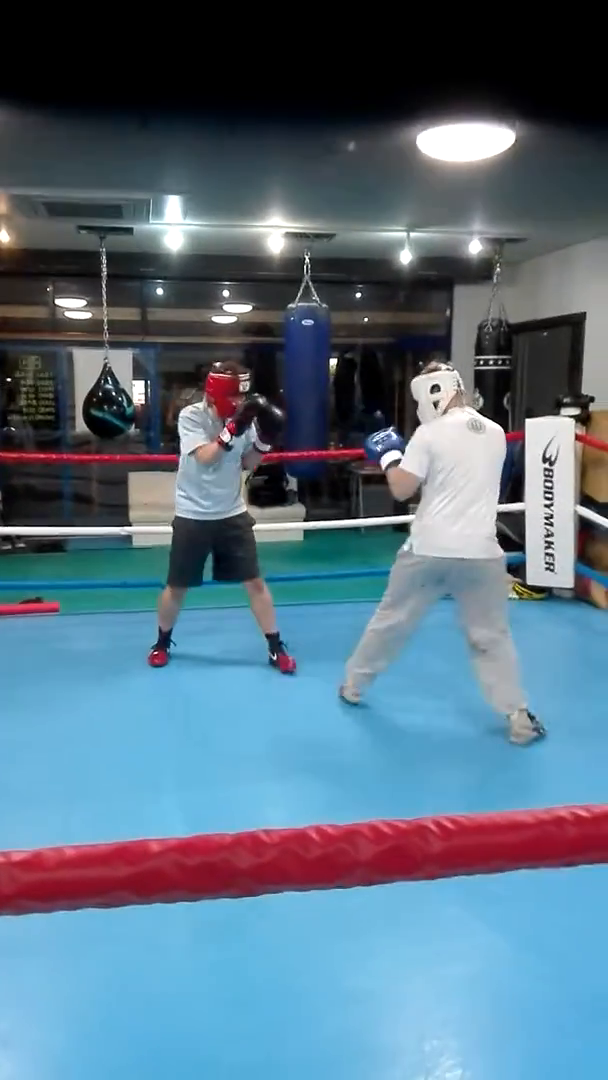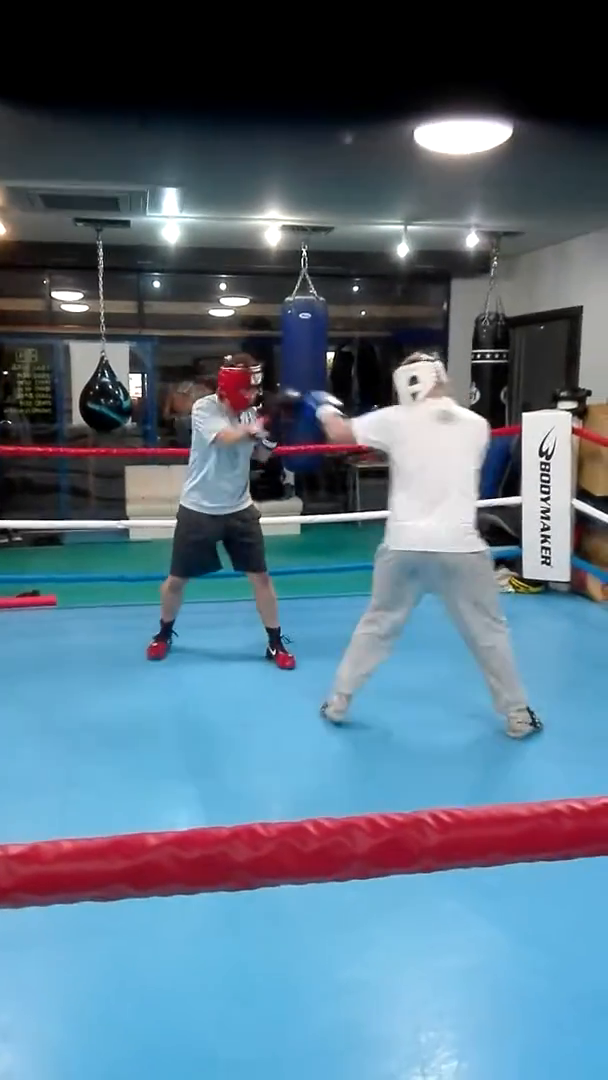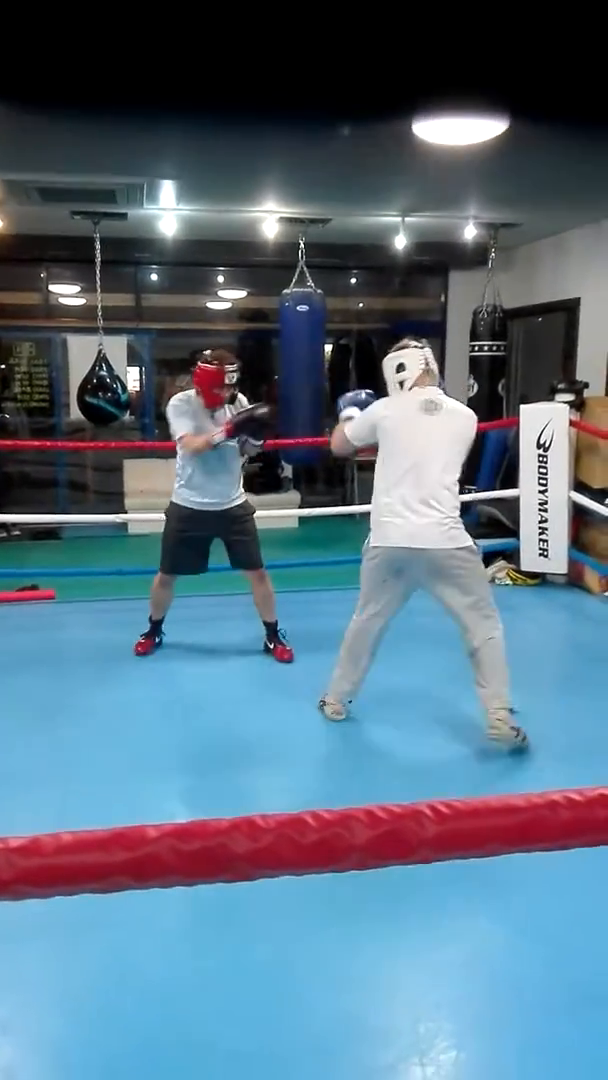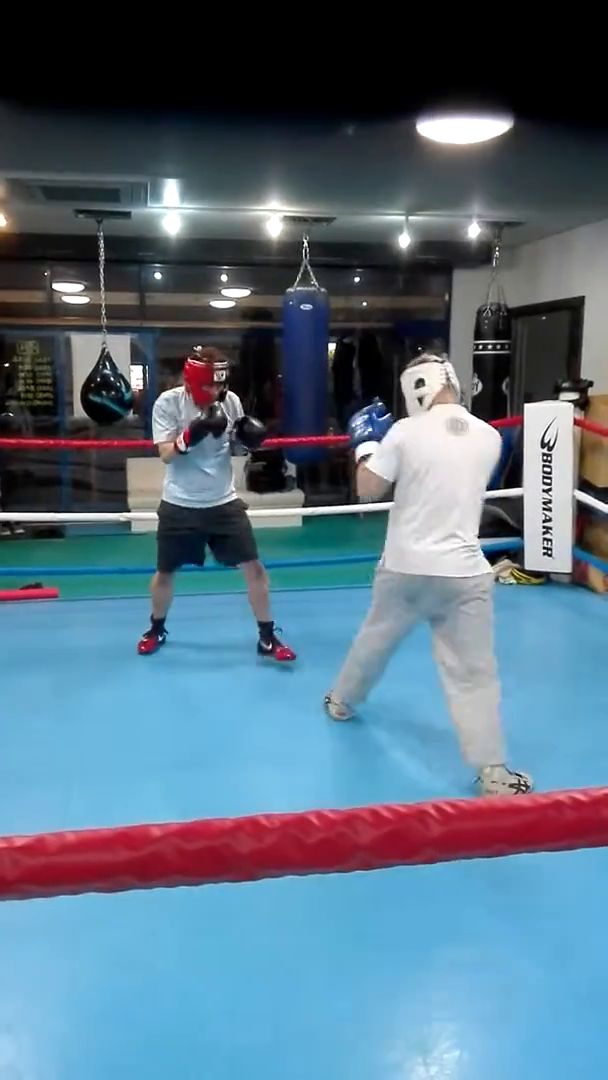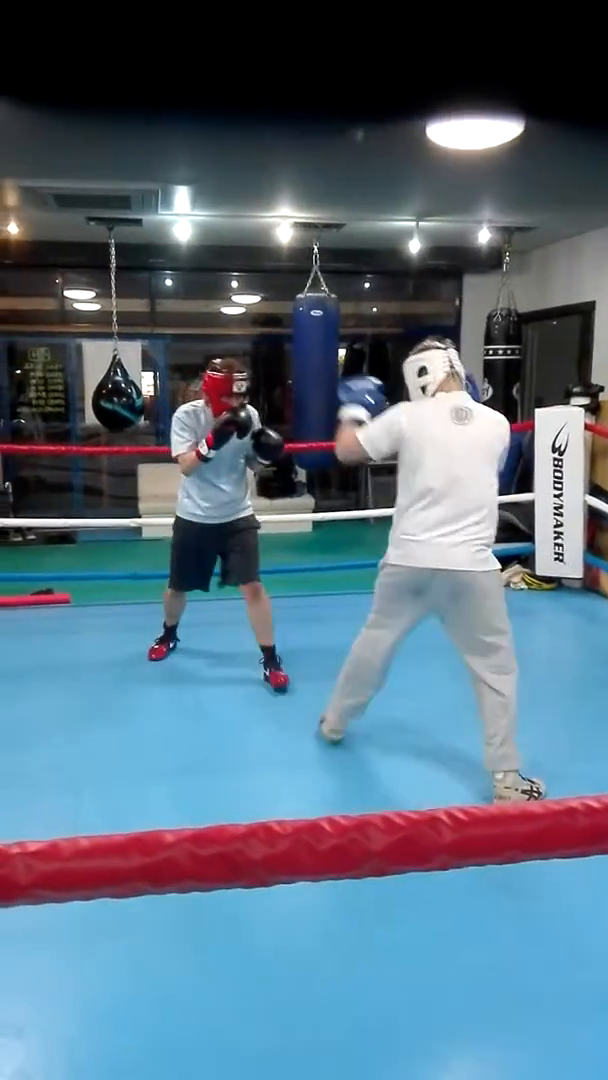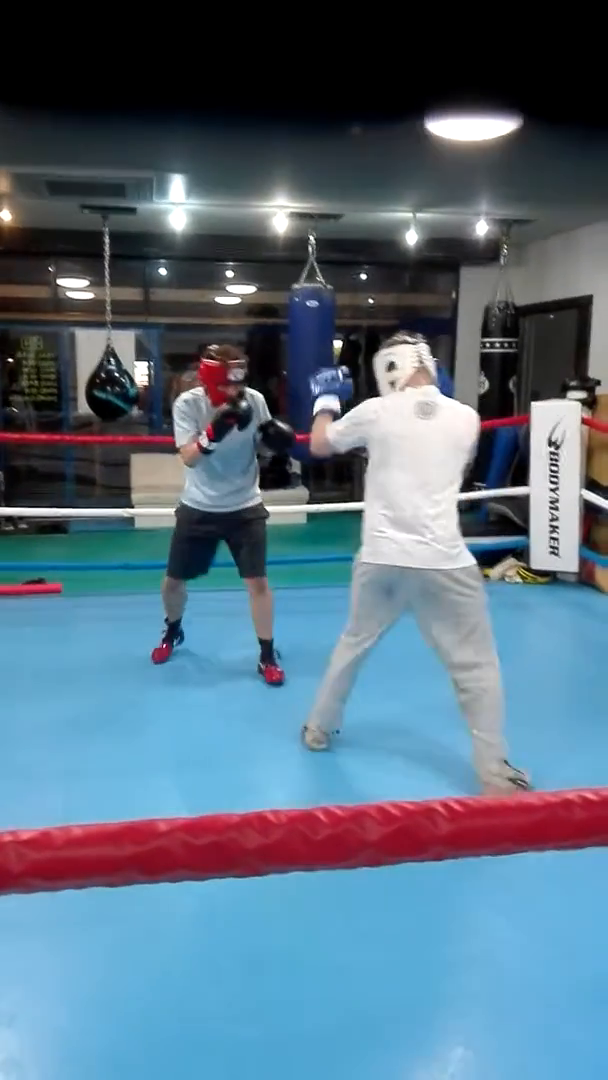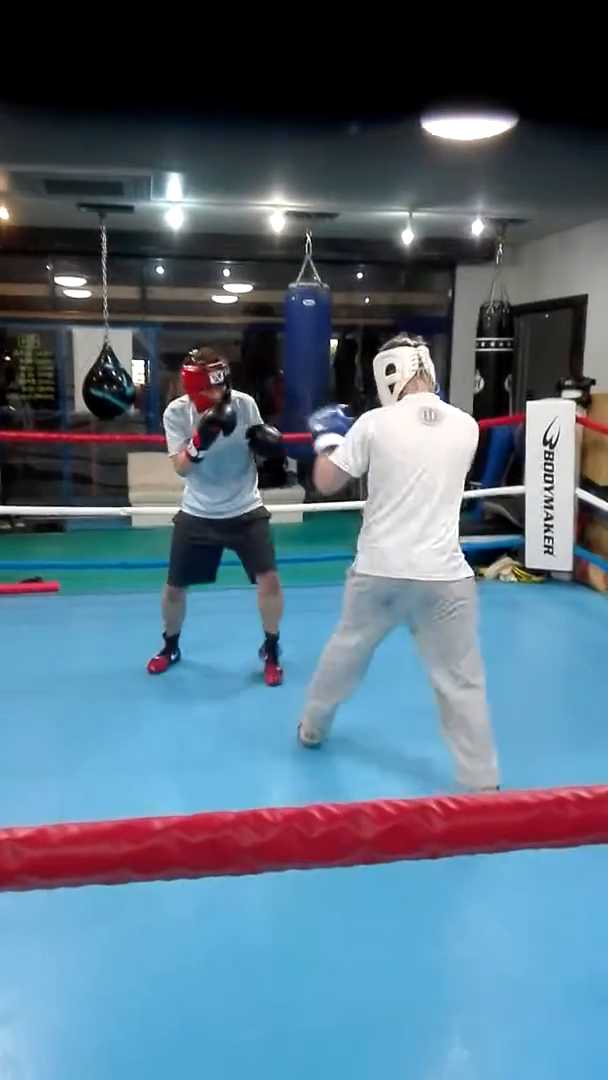
dt=0.2s
person 1, frame 1
left shoulder: (430, 433)
right shoulder: (496, 434)
left elbow: (401, 490)
left wrist: (387, 452)
left hip: (428, 552)
right hip: (480, 554)
left knee: (390, 620)
right knee: (491, 639)
left ankle: (353, 685)
right ankle: (518, 717)
person 1, frame 2
left shoulder: (398, 419)
right shoulder: (477, 425)
left elbow: (339, 432)
left wrist: (324, 407)
left hip: (405, 546)
right hip: (459, 547)
left knee: (377, 625)
right knee: (488, 630)
left ankle: (339, 700)
right ankle: (516, 713)
person 1, frame 3
left shoulder: (385, 410)
right shoulder: (465, 417)
left elbow: (338, 445)
left wrist: (350, 409)
left hip: (390, 542)
right hip: (445, 543)
left knee: (366, 624)
right knee: (483, 625)
left ankle: (336, 700)
right ankle: (500, 716)
person 1, frame 4
left shoulder: (405, 432)
right shoulder: (489, 437)
left elbow: (367, 491)
left wrist: (365, 441)
left hip: (404, 566)
right hip: (462, 572)
left knee: (375, 639)
right knee: (474, 673)
left ankle: (342, 701)
right ankle: (492, 773)
person 1, frame 5
left shoulder: (406, 417)
right shoulder: (497, 423)
left elbow: (346, 451)
left wrist: (354, 408)
left hip: (408, 561)
right hip: (472, 567)
left knee: (375, 644)
right knee: (496, 669)
left ankle: (335, 720)
right ankle: (505, 777)
person 1, frame 6
left shoulder: (377, 412)
right shoulder: (465, 417)
left elbow: (319, 444)
left wrist: (327, 397)
left hip: (382, 560)
right hip: (443, 564)
left knee: (353, 645)
right knee: (477, 665)
left ankle: (318, 728)
right ankle: (494, 769)
person 1, frame 7
left shoulder: (374, 423)
right shoulder: (466, 427)
left elbow: (326, 483)
left wrist: (328, 435)
left hip: (379, 570)
right hip: (443, 576)
left knee: (346, 649)
right knee: (461, 683)
left ankle: (312, 726)
right ankle: (481, 788)
person 2, frame 1
left shoulder: (242, 415)
right shoulder: (191, 415)
left elbow: (248, 463)
right elbow: (206, 457)
left wrist: (265, 437)
right wrist: (233, 429)
left hip: (232, 514)
right hip: (193, 516)
left knee: (255, 581)
right knee: (177, 587)
left ankle: (276, 649)
right ankle: (162, 642)
person 2, frame 2
left shoulder: (253, 410)
right shoulder: (204, 408)
left elbow: (260, 455)
right elbow: (230, 438)
left wrist: (268, 435)
right wrist: (265, 420)
left hip: (239, 508)
right hip: (199, 508)
left knee: (260, 575)
right knee: (178, 577)
left ankle: (276, 642)
right ankle: (164, 633)
person 2, frame 3
left shoulder: (238, 401)
right shoulder: (181, 404)
left elbow: (247, 450)
right elbow: (192, 447)
left wrist: (257, 433)
right wrist: (227, 429)
left hip: (232, 504)
right hip: (189, 506)
left knee: (257, 571)
right knee: (167, 574)
left ankle: (273, 636)
right ankle: (154, 631)
person 2, frame 4
left shoulder: (230, 400)
right shoulder: (168, 402)
right elbow: (166, 454)
left wrist: (249, 438)
right wrist: (192, 434)
left hip: (223, 502)
right hip: (180, 504)
left knee: (253, 567)
right knee: (164, 572)
left ankle: (268, 637)
right ankle: (156, 629)
person 2, frame 5
left shoulder: (248, 414)
right shoulder: (186, 415)
right elbow: (185, 465)
left wrist: (265, 451)
right wrist: (213, 439)
left hip: (237, 517)
right hip: (194, 518)
left knee: (252, 587)
right knee: (177, 588)
left ankle: (270, 661)
right ankle: (169, 634)
person 2, frame 6
left shoulder: (254, 401)
right shoulder: (188, 403)
left elbow: (261, 448)
right elbow: (189, 457)
left wrist: (274, 439)
right wrist: (214, 431)
left hip: (244, 507)
right hip: (198, 507)
left knee: (258, 581)
right knee: (174, 578)
left ankle: (267, 655)
right ankle: (173, 631)
person 2, frame 7
left shoulder: (244, 404)
right shoulder: (176, 412)
left elbow: (257, 452)
right elbow: (181, 467)
left wrist: (264, 443)
right wrist: (201, 439)
left hip: (245, 511)
right hip: (197, 515)
left knee: (269, 580)
right knee: (175, 587)
left ankle: (270, 651)
right ankle: (170, 646)
